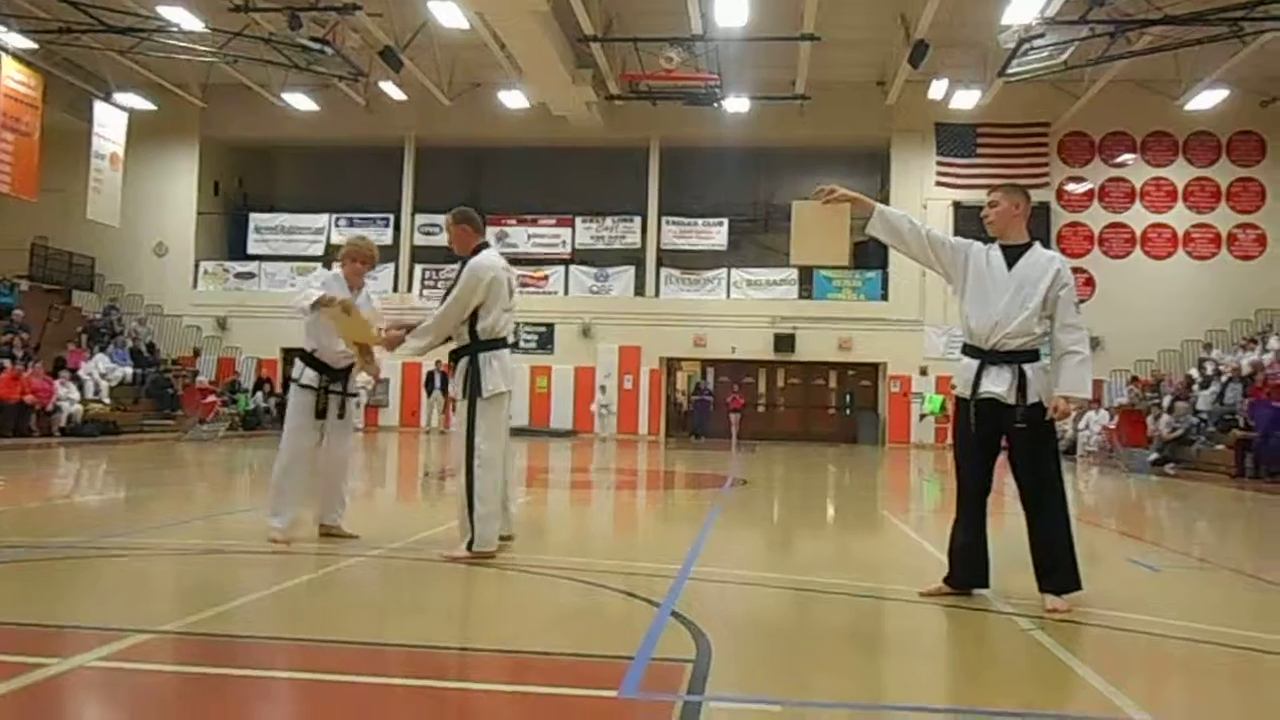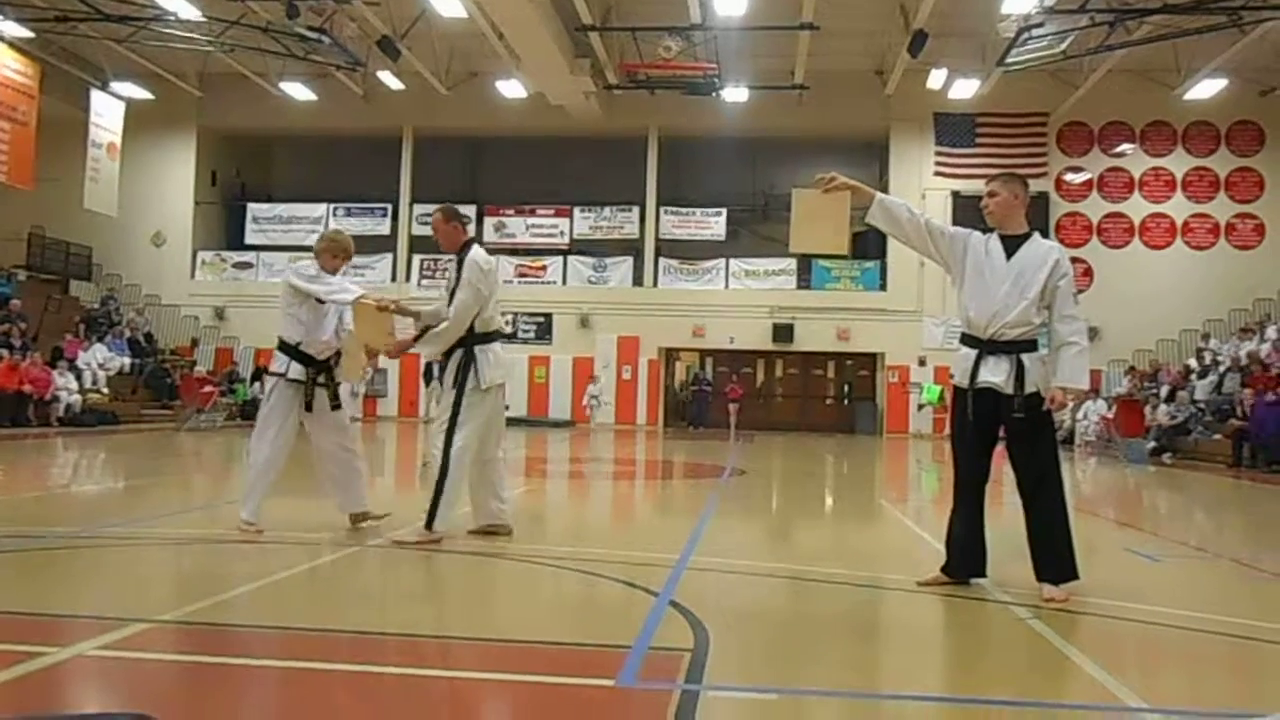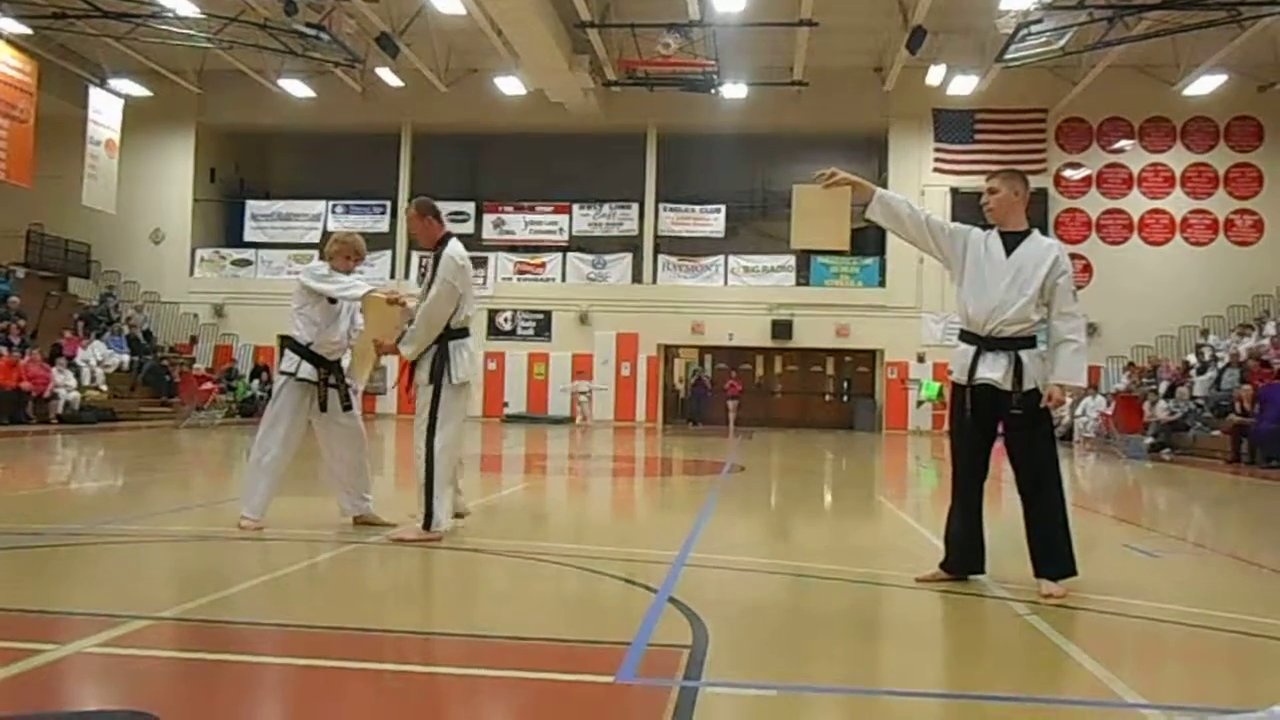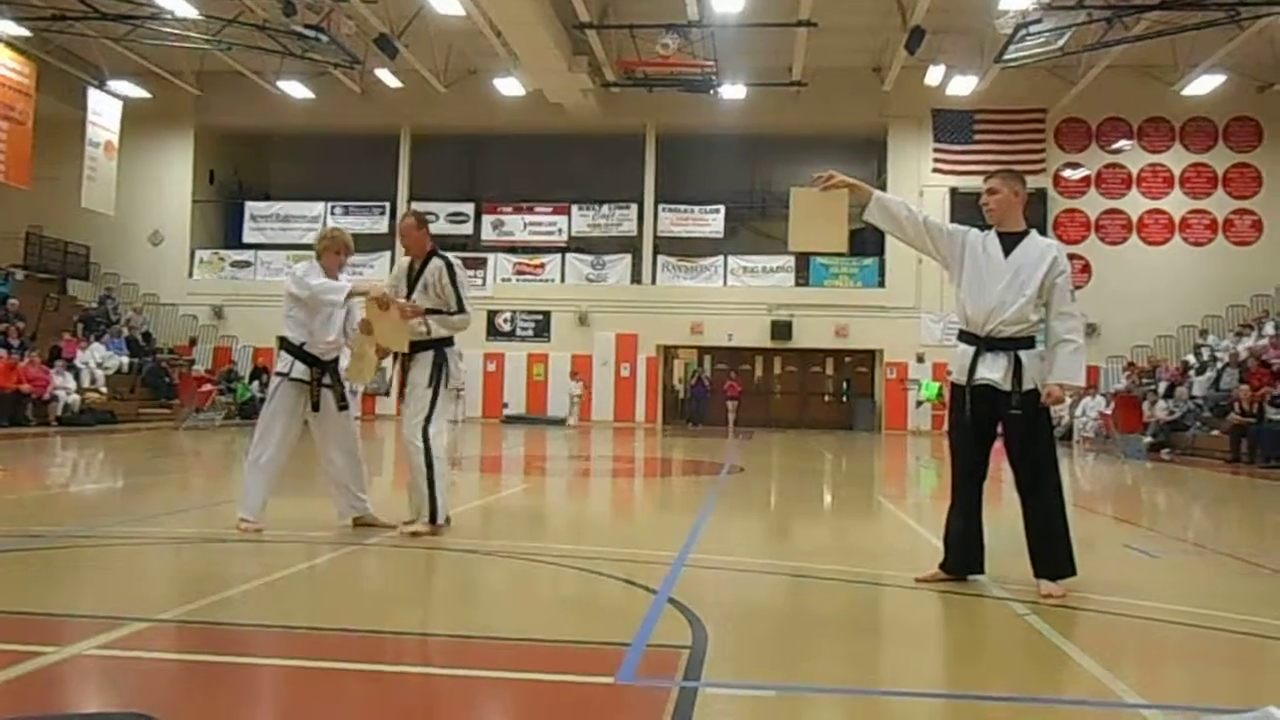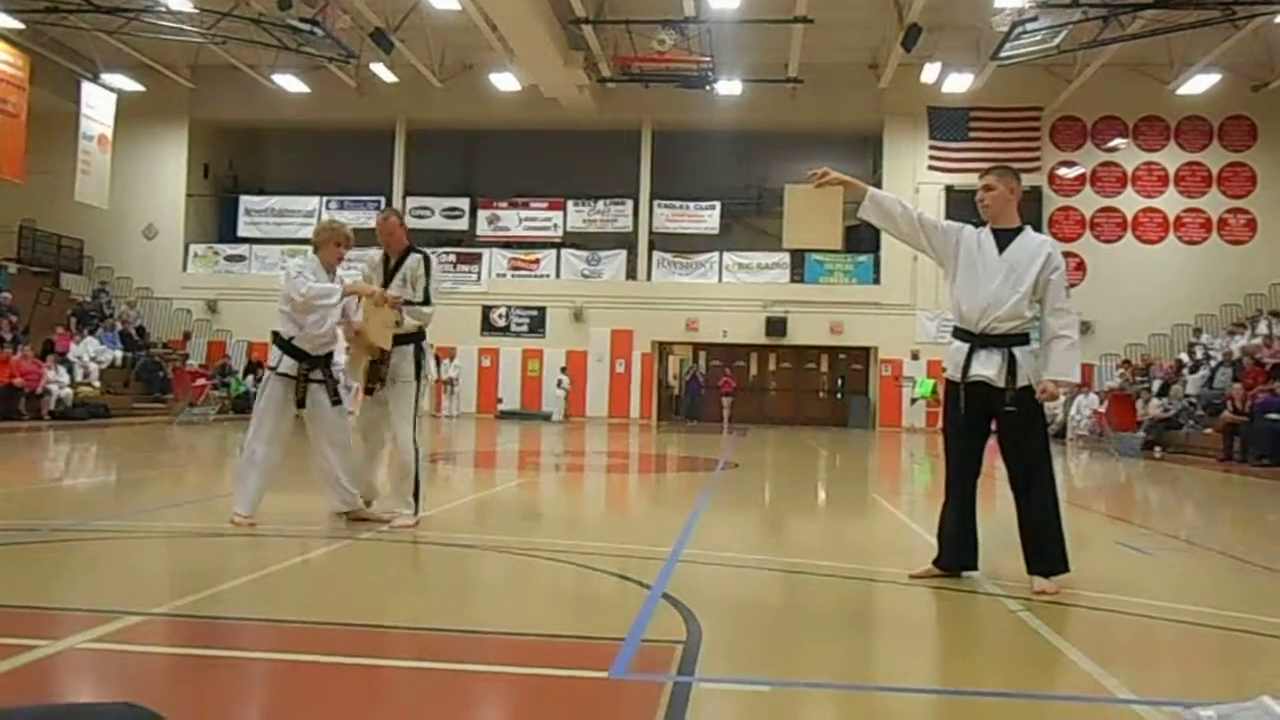
dt=0.5s
person 1, frame 1
left shoulder: (1052, 266)
right shoulder: (968, 256)
left elbow: (1070, 334)
right elbow: (913, 234)
left wrist: (1065, 392)
right wrist: (856, 200)
left hip: (1026, 384)
right hip: (976, 382)
left knee: (1040, 490)
right knee: (971, 487)
left ankle: (1054, 584)
right ankle: (963, 575)
person 1, frame 2
left shoulder: (1051, 256)
right shoulder: (967, 246)
left elbow: (1068, 323)
right elbow: (911, 223)
left wrist: (1063, 382)
right wrist: (855, 189)
left hip: (1024, 374)
right hip: (974, 372)
left knee: (1039, 479)
right knee: (968, 476)
left ankle: (1052, 574)
right ankle: (961, 564)
person 1, frame 3
left shoulder: (1050, 253)
right shoulder: (967, 242)
left elbow: (1066, 321)
right elbow: (912, 219)
left wrist: (1060, 380)
right wrist: (857, 185)
left hip: (1023, 371)
right hip: (973, 368)
left knee: (1037, 476)
right knee: (966, 473)
left ankle: (1050, 570)
right ankle: (960, 561)
person 1, frame 4
left shoulder: (1048, 253)
right shoulder: (965, 243)
left elbow: (1065, 321)
right elbow: (910, 221)
left wrist: (1060, 379)
right wrist: (854, 186)
left hip: (1022, 371)
right hip: (972, 368)
left knee: (1036, 476)
right knee: (966, 473)
left ankle: (1050, 570)
right ankle: (959, 561)
person 1, frame 5
left shoulder: (1043, 249)
right shoulder: (959, 239)
left elbow: (1059, 317)
right elbow: (904, 217)
left wrist: (1054, 376)
right wrist: (848, 183)
left hip: (1016, 368)
right hip: (966, 365)
left knee: (1029, 473)
right knee: (960, 470)
left ankle: (1043, 567)
right ankle: (952, 558)
person 2, frame 1
left shoulder: (477, 267)
right shoulder: (495, 263)
left elbow: (448, 316)
left wrist: (404, 338)
right wrist: (416, 329)
left hip: (481, 367)
right hip: (495, 363)
left knee: (477, 454)
right knee: (492, 452)
left ankle: (480, 541)
right ankle: (499, 525)
person 2, frame 2
left shoulder: (472, 262)
right shoulder: (474, 259)
left elbow: (457, 321)
right elbow: (452, 312)
left wrist: (413, 344)
right wrist: (411, 314)
left hip: (473, 361)
right hip: (483, 360)
left knee: (448, 442)
right knee: (486, 446)
left ankle: (433, 525)
right ankle: (496, 517)
person 2, frame 3
left shoulder: (449, 257)
right shoulder: (448, 253)
left elbow: (434, 315)
left wrist: (399, 346)
left hip: (444, 356)
right hip: (448, 354)
left knee: (432, 439)
right knee: (443, 437)
left ankle: (432, 524)
right ankle: (449, 503)
person 2, frame 4
left shoulder: (445, 267)
right shoulder: (402, 269)
left elbow: (462, 318)
right elbow: (387, 308)
left wrist: (423, 313)
right wrist: (386, 308)
left hip: (434, 361)
right hip: (412, 360)
left knee: (420, 435)
right knee: (416, 436)
left ankle: (433, 514)
right ankle: (428, 510)
person 2, frame 5
left shoulder: (420, 261)
right shoulder: (374, 262)
left elbow: (425, 310)
left wrist: (400, 307)
left hip: (407, 354)
right hip: (378, 353)
left knee: (403, 433)
right knee: (367, 427)
left ankle: (407, 508)
person 3, frame 1
left shoulder: (368, 301)
right shoulder: (324, 281)
right elbow: (306, 295)
right wrist: (335, 299)
left hip: (343, 381)
right hip: (311, 376)
left knee: (339, 454)
right knee: (295, 450)
left ankle: (329, 520)
right ankle: (280, 521)
person 3, frame 2
left shoulder: (338, 289)
right shoulder: (300, 274)
left elbow: (346, 332)
right elbow: (331, 287)
left wrist: (366, 347)
right wrist: (371, 299)
left hip: (320, 373)
right hip: (290, 369)
left knee: (339, 440)
right knee: (270, 442)
left ankle: (356, 508)
right ankle: (248, 515)
person 3, frame 3
left shoulder: (351, 295)
right shoulder: (312, 274)
left elbow: (356, 334)
right elbow: (340, 284)
right wrist: (380, 294)
left hip: (331, 373)
right hip: (300, 369)
left knee: (351, 442)
right knee: (276, 441)
left ankle: (360, 510)
right ankle: (251, 511)
person 3, frame 4
left shoulder: (342, 289)
right shoulder: (301, 273)
left elbow: (348, 334)
right elbow: (318, 290)
left wrist: (367, 330)
right wrist: (364, 288)
left hip: (326, 374)
right hip: (296, 369)
left knee: (343, 444)
right knee: (272, 442)
left ankle: (359, 511)
right ankle: (249, 513)
person 3, frame 5
left shoulder: (338, 283)
right shoulder: (298, 268)
left elbow: (344, 321)
right elbow: (308, 294)
right wrist: (355, 289)
left hip: (319, 369)
right hip: (288, 363)
left knee: (336, 438)
right knee: (265, 438)
left ankle: (352, 505)
right ankle: (243, 508)
